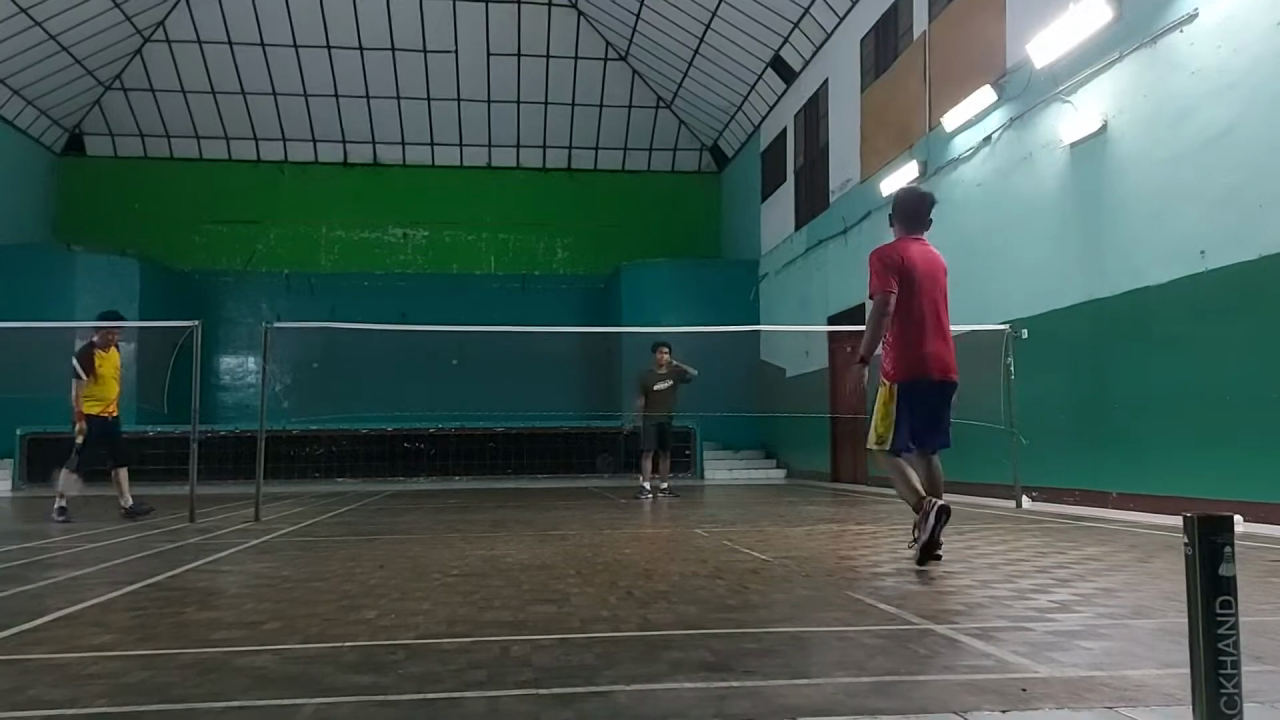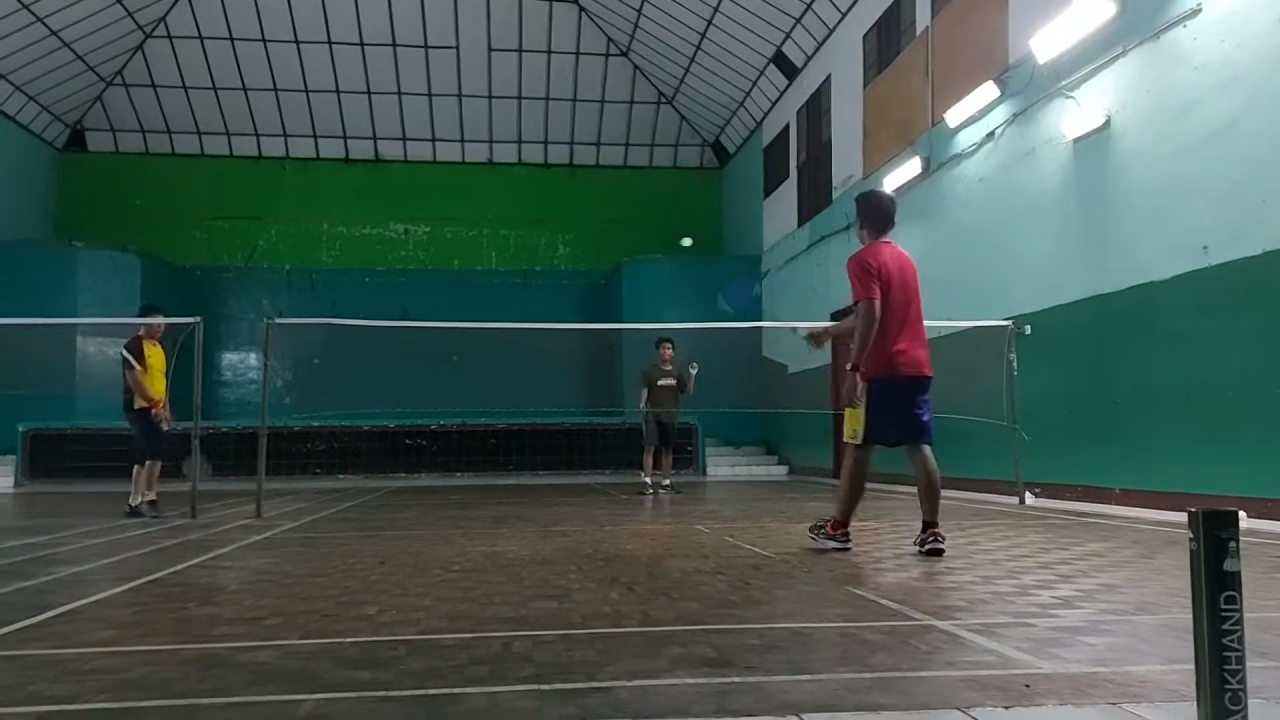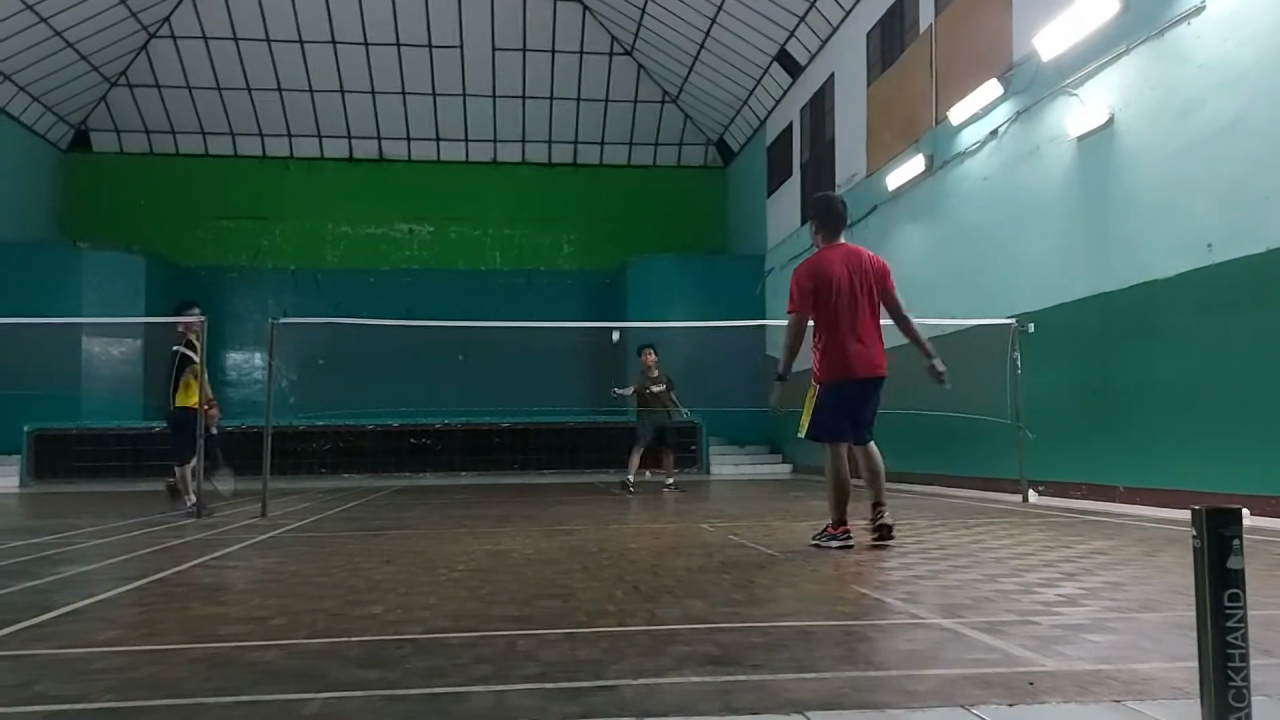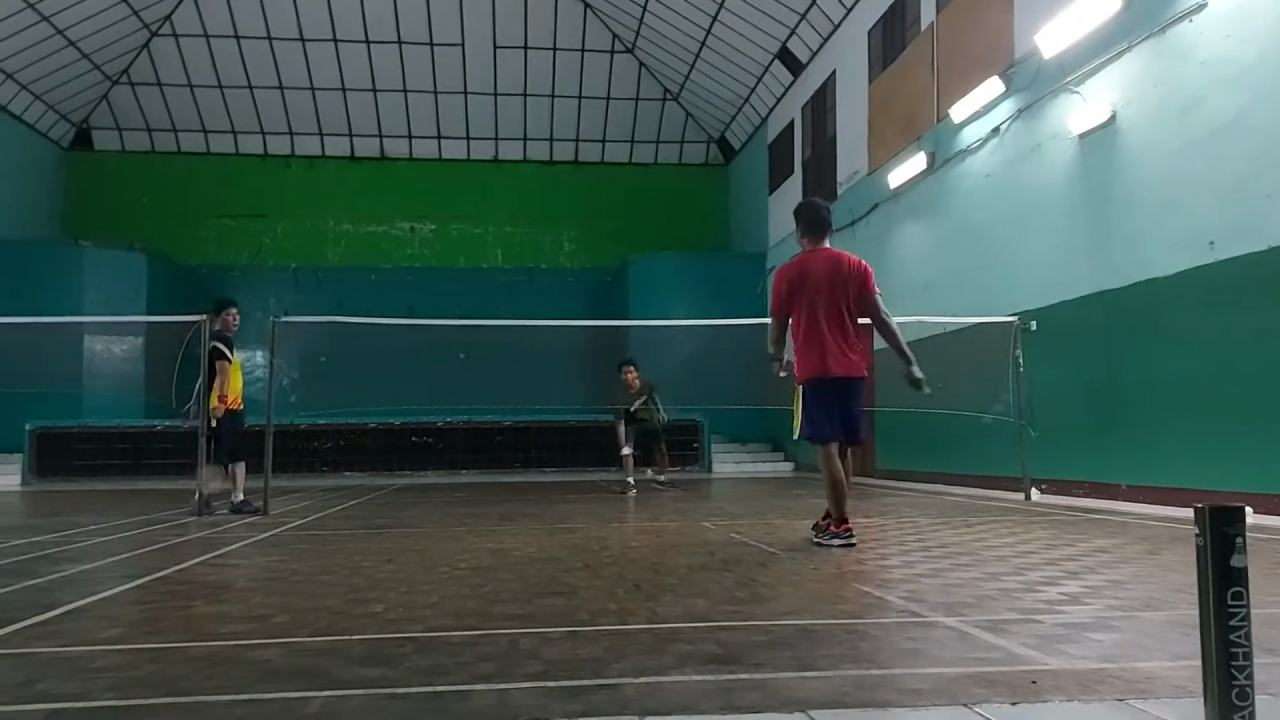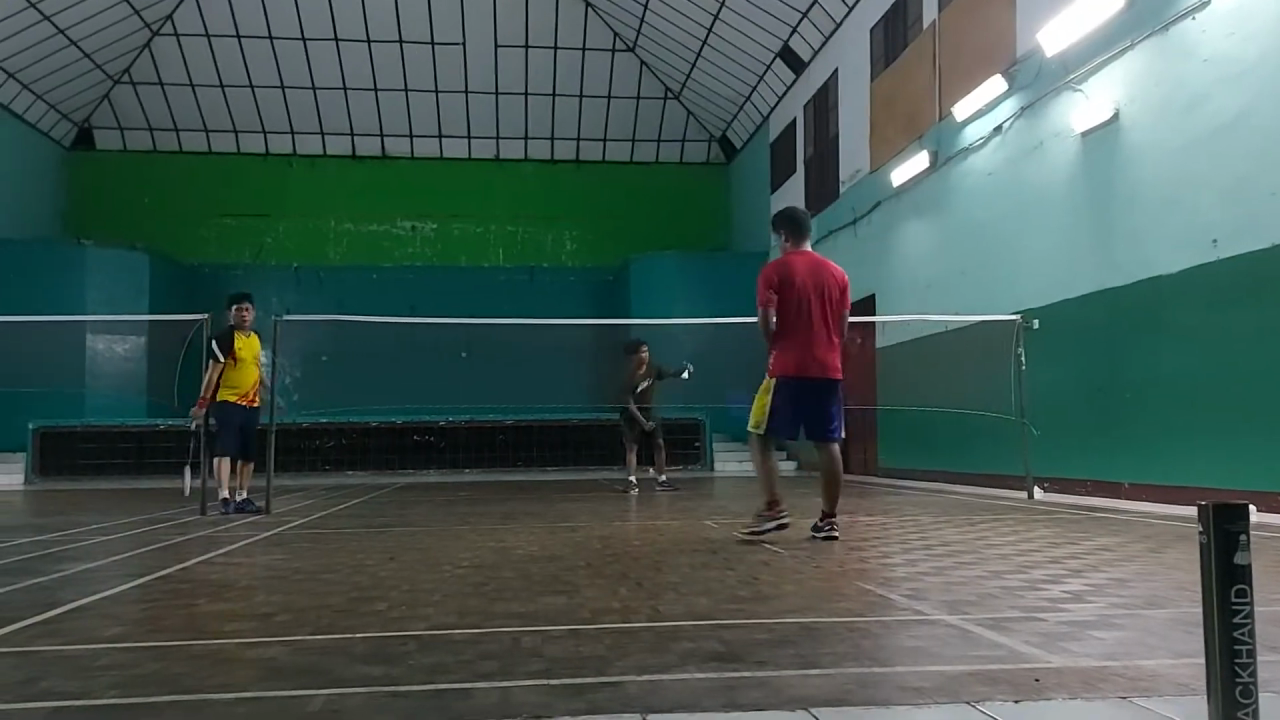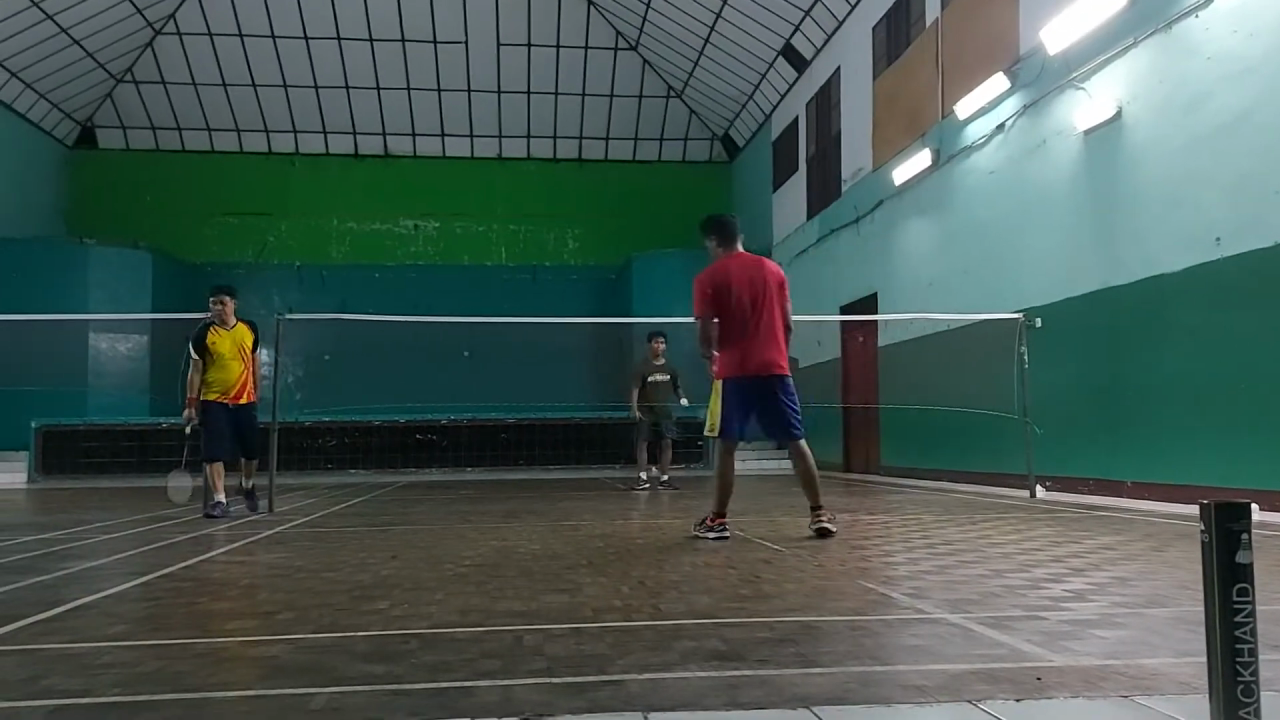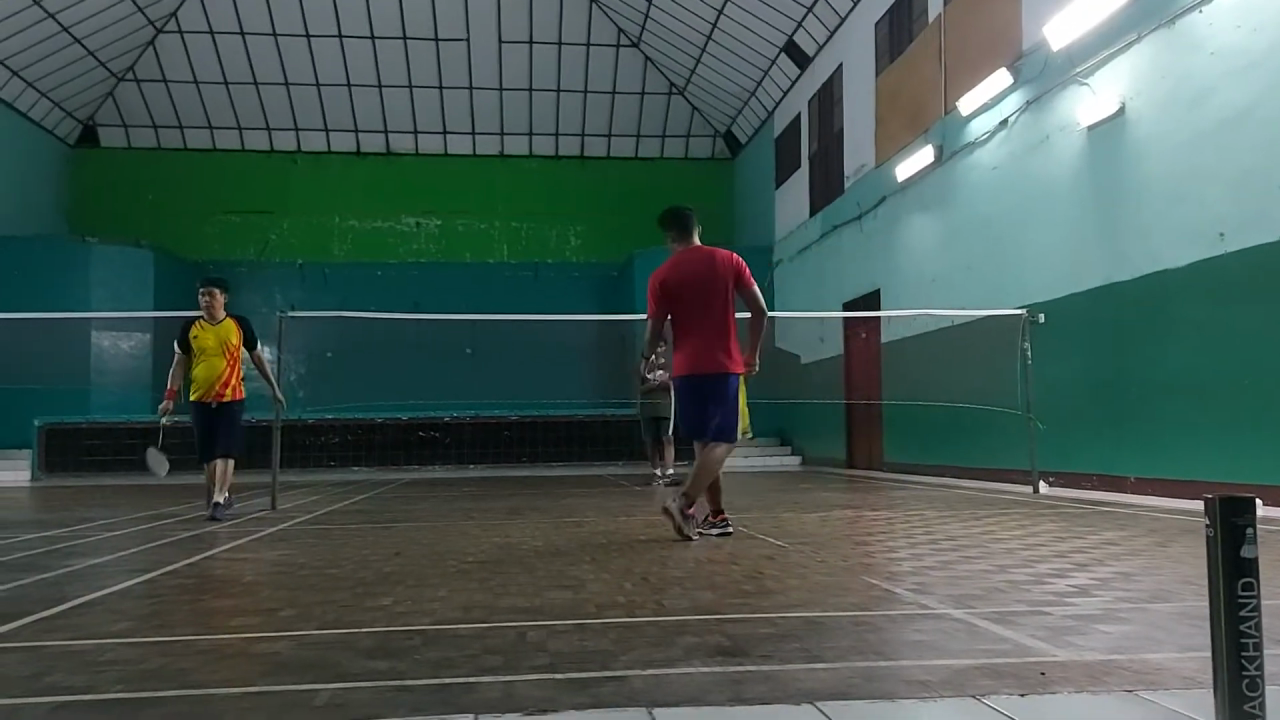
dt=0.4s
person 1, frame 1
left shoulder: (886, 255)
right shoulder: (937, 260)
left elbow: (883, 309)
left wrist: (863, 360)
left hip: (906, 371)
right hip: (943, 370)
left knee: (888, 452)
right knee: (928, 453)
left ankle: (927, 506)
right ankle: (931, 537)
person 1, frame 2
left shoulder: (862, 260)
right shoulder: (904, 258)
left elbow: (870, 316)
left wrist: (854, 367)
right wrist: (831, 332)
left hip: (881, 370)
right hip: (917, 367)
left knee: (858, 449)
right knee: (919, 447)
left ankle: (838, 527)
right ankle: (931, 531)
person 1, frame 3
left shoulder: (808, 270)
right shoulder: (872, 262)
left elbow: (797, 329)
right elbow: (899, 315)
left wrist: (781, 377)
right wrist: (930, 355)
left hip: (834, 371)
right hip: (872, 368)
left knee: (836, 446)
right knee: (863, 441)
left ankle: (839, 528)
right ankle: (880, 512)
person 1, frame 4
left shoulder: (788, 273)
right shoulder: (857, 267)
left elbow: (777, 329)
right elbow: (882, 320)
left wrist: (778, 358)
right wrist: (910, 362)
left hip: (814, 372)
right hip: (853, 370)
left knee: (826, 447)
right knee: (843, 445)
left ankle: (841, 524)
right ankle: (833, 518)
person 1, frame 5
left shoulder: (774, 271)
right shoulder: (837, 273)
left elbow: (766, 323)
right elbow: (840, 328)
left hip: (789, 371)
right hip: (828, 370)
left knee: (762, 439)
right knee: (828, 445)
left ankle: (774, 509)
right ankle: (829, 519)
person 1, frame 6
left shoulder: (708, 277)
right shoulder: (772, 270)
left elbow: (704, 332)
right elbow: (787, 325)
left wrist: (711, 355)
left hip: (733, 372)
right hip: (774, 368)
left knee: (726, 446)
right knee: (795, 441)
left ankle: (717, 519)
right ankle: (819, 513)
person 1, frame 7
left shoulder: (662, 276)
right shoulder: (729, 261)
left elbow: (654, 331)
right elbow: (760, 310)
left wrist: (647, 358)
right wrist: (753, 353)
left hip: (686, 370)
right hip: (724, 366)
left knee: (704, 442)
right knee: (721, 442)
left ankle: (718, 516)
right ankle: (683, 504)
person 2, frame 1
left shoulder: (114, 350)
right shoulder: (85, 355)
right elbow: (78, 389)
right wrist: (79, 419)
left hip: (110, 415)
right hip: (90, 417)
left knee: (120, 459)
right knee: (76, 463)
left ankle: (127, 504)
right ankle: (60, 505)
person 2, frame 2
left shoulder: (158, 347)
right shoulder: (133, 346)
right elbow: (134, 380)
left wrist: (163, 406)
right wrist: (153, 404)
left hip: (153, 409)
right hip: (140, 408)
left knee: (144, 456)
right knee: (155, 453)
left ankle: (134, 503)
right ankle: (149, 498)
person 2, frame 3
left shoulder: (192, 342)
right shoulder: (184, 344)
right elbow: (198, 375)
left wrist: (208, 404)
right wrist: (211, 404)
left hip: (196, 408)
right hip: (183, 408)
right knee: (184, 456)
left ankle: (176, 484)
right ankle: (191, 501)
person 2, frame 4
left shoulder: (225, 341)
right shoulder: (221, 341)
right elbow: (222, 373)
right wrist: (221, 401)
left hip: (234, 408)
right hip: (221, 408)
left knee: (238, 455)
right knee: (218, 457)
left ankle: (238, 500)
right ankle: (201, 497)
person 2, frame 5
left shoulder: (256, 339)
right shoulder: (225, 338)
right elbow: (213, 372)
right wrist: (202, 403)
left hip: (251, 405)
right hip: (227, 403)
left knee: (248, 455)
right knee: (224, 450)
left ankle: (241, 499)
right ankle: (224, 498)
person 2, frame 6
left shoulder: (249, 328)
right shoulder: (203, 334)
right elbow: (196, 370)
left wrist: (256, 388)
right wrist: (191, 404)
left hip: (245, 401)
right hip: (213, 402)
left knee: (250, 451)
right knee: (213, 454)
left ankle: (247, 486)
right ankle: (219, 501)
person 2, frame 7
left shoulder: (240, 325)
right shoulder: (189, 328)
left elbow: (258, 358)
right elbow: (179, 365)
left wrist: (274, 388)
right wrist: (170, 397)
left hip: (231, 400)
right hip: (200, 400)
left knee: (227, 451)
right knee: (207, 455)
left ankle: (220, 501)
right ankle: (220, 496)
